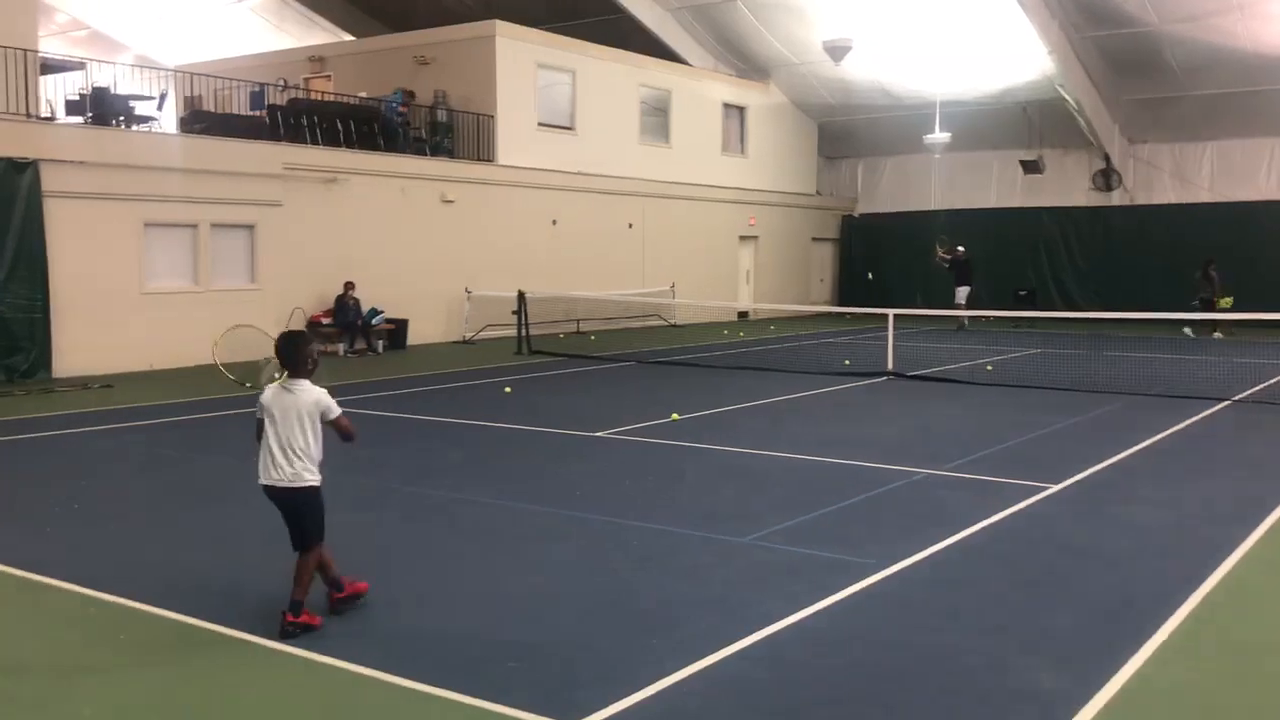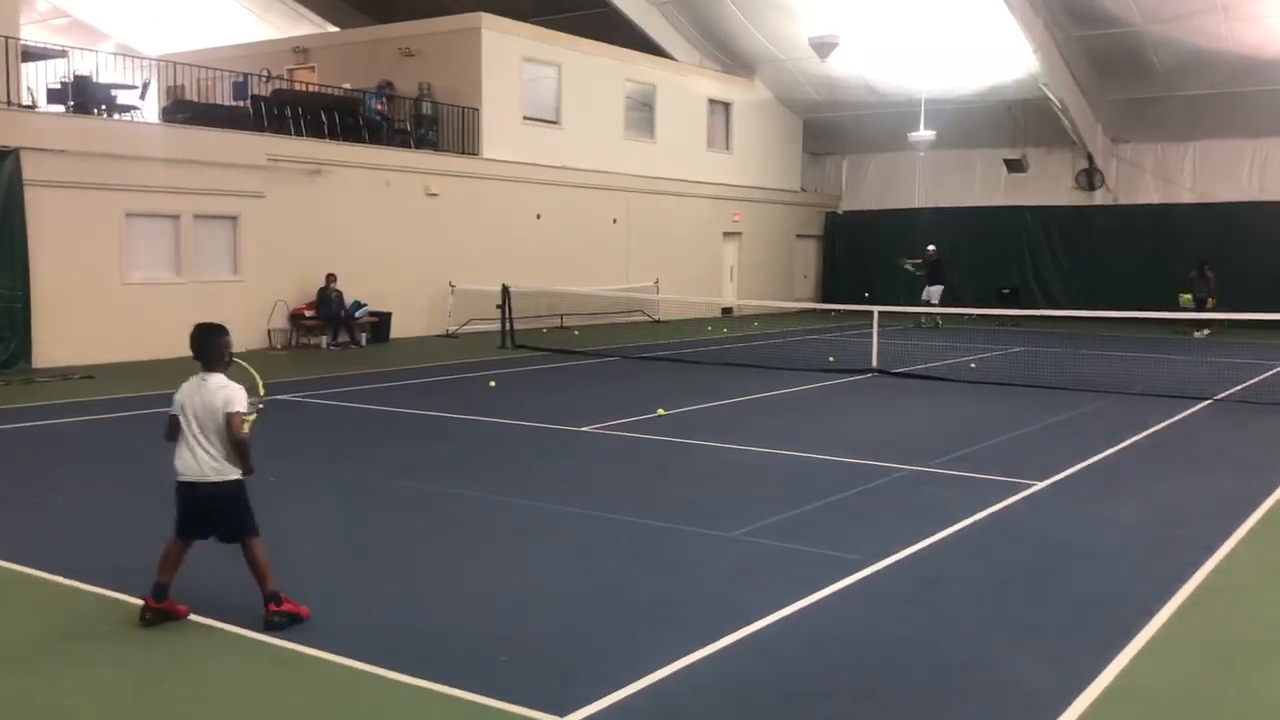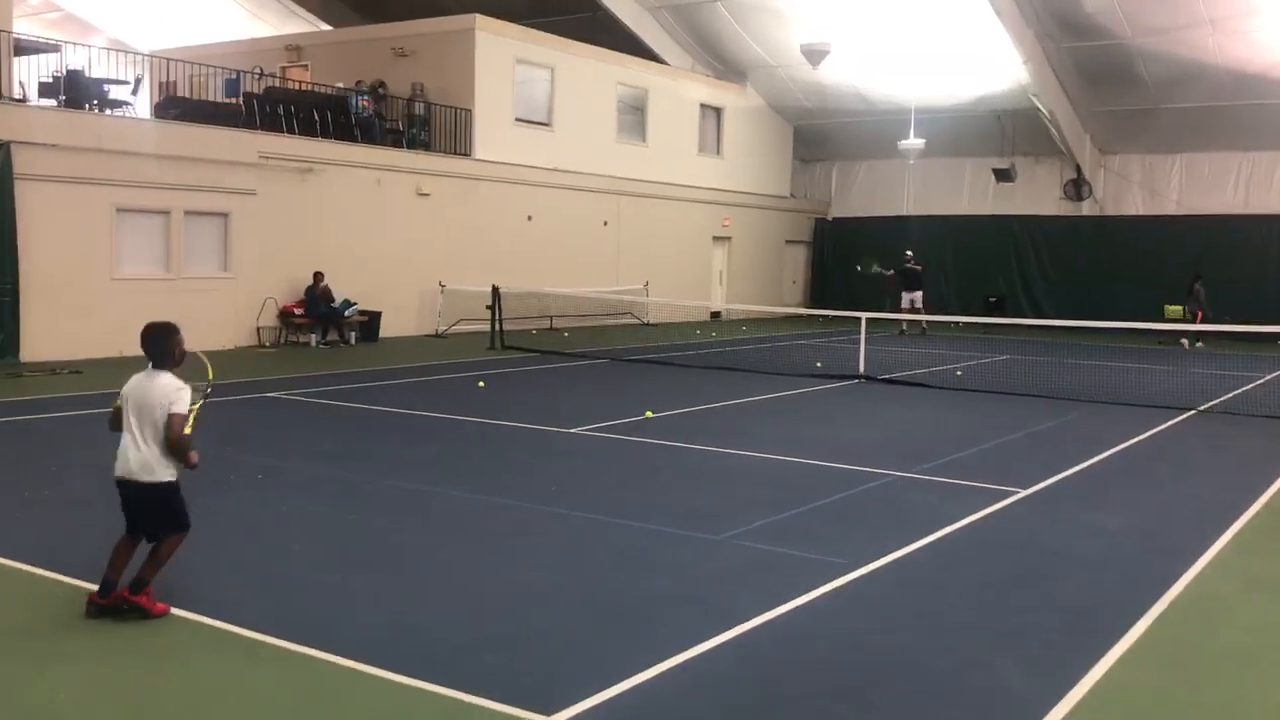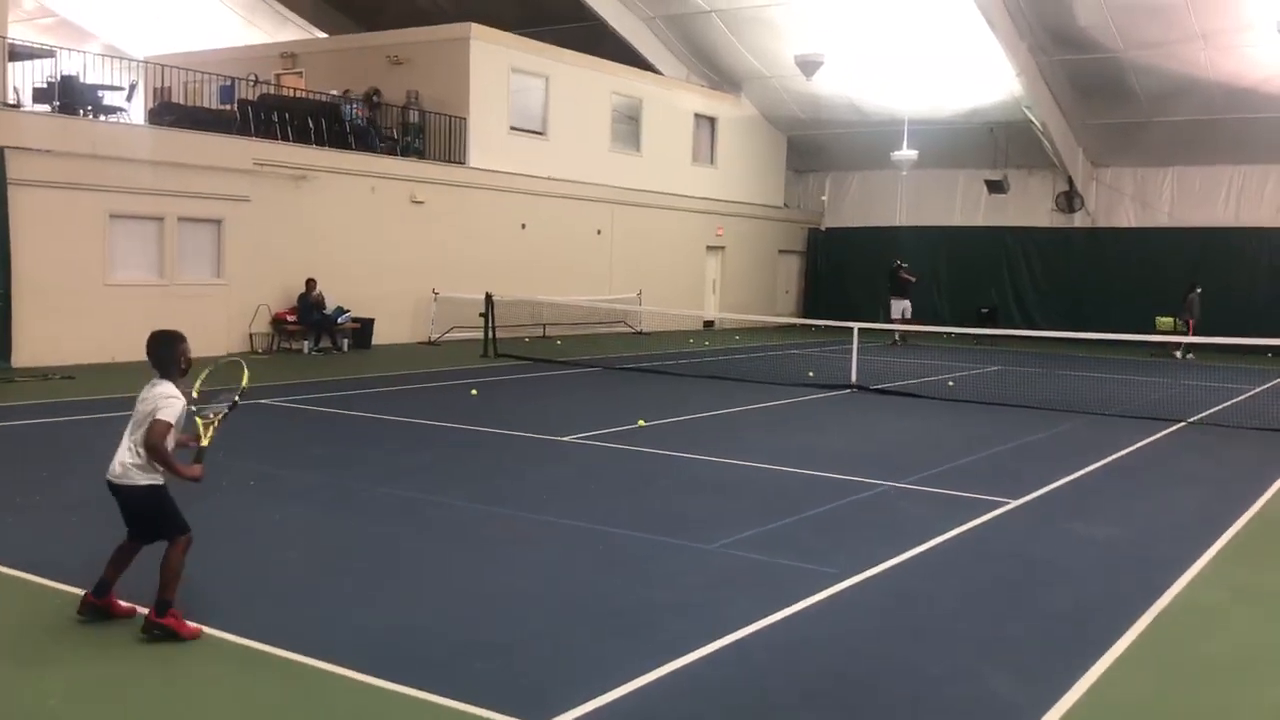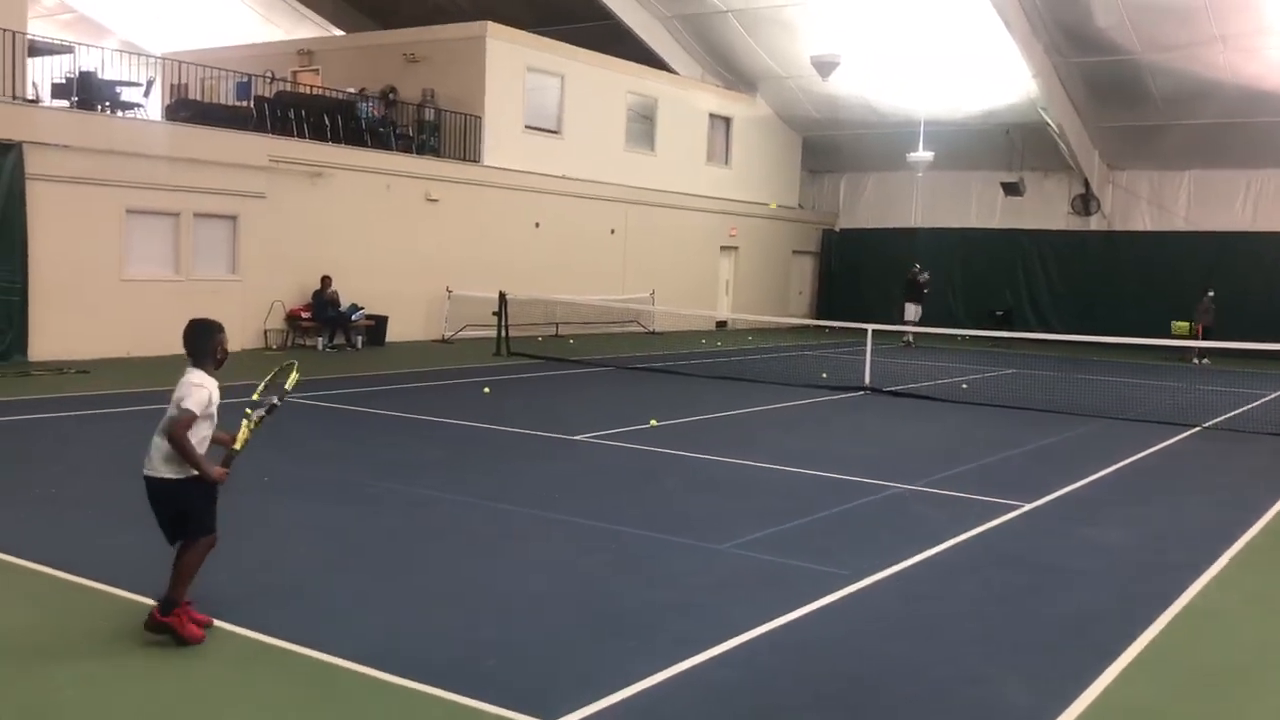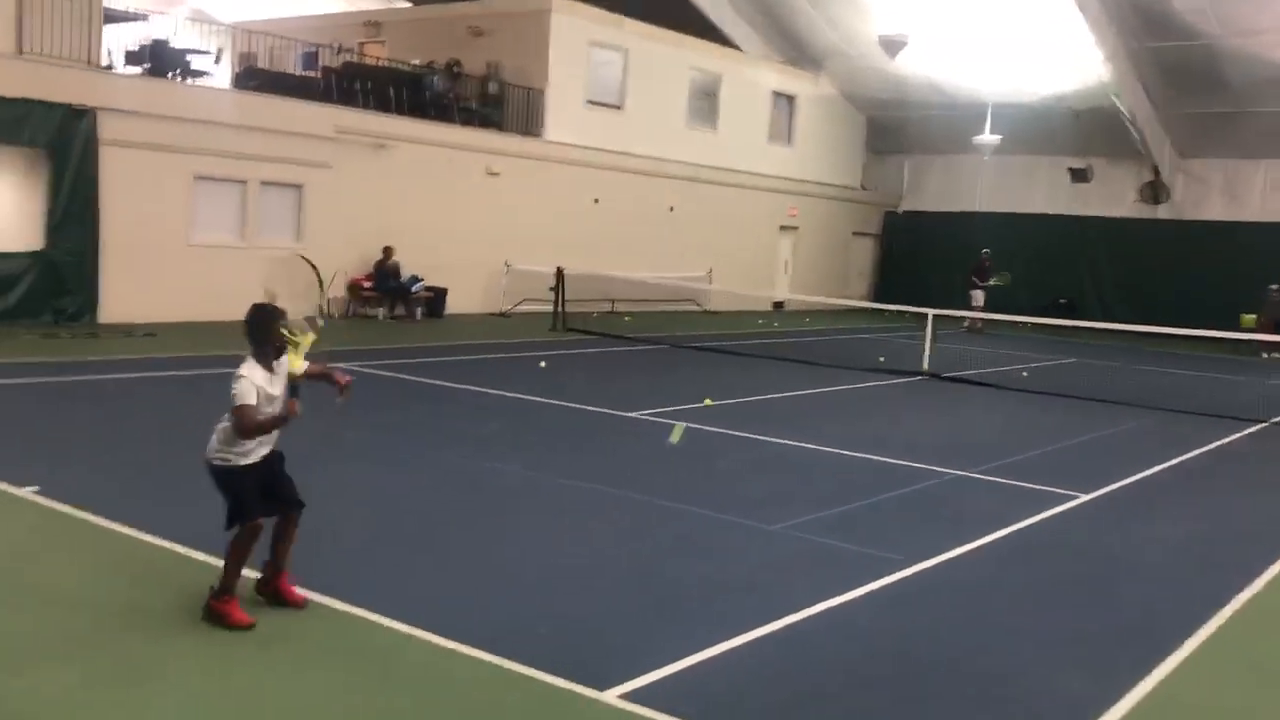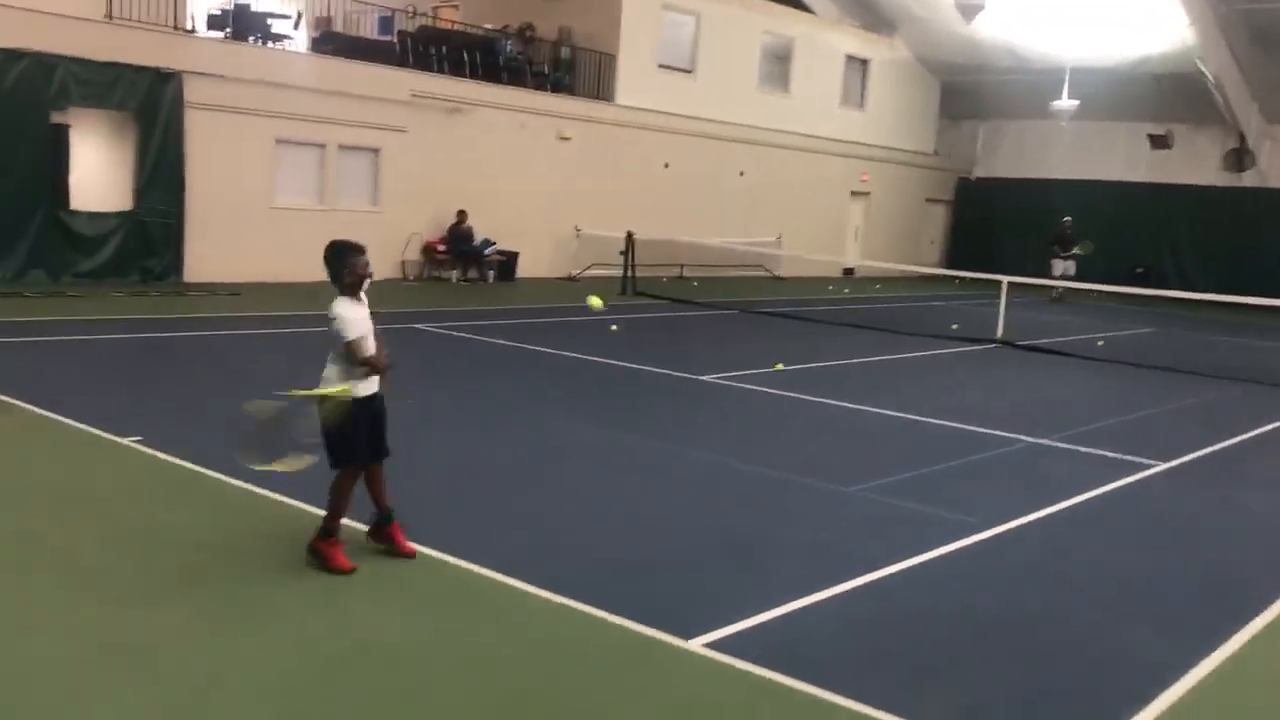
dt=0.4s
person 1, frame 1
left shoulder: (268, 395)
right shoulder: (317, 397)
left elbow: (260, 435)
right elbow: (348, 434)
right wrist: (328, 410)
left hip: (272, 481)
right hip: (300, 483)
left knee: (311, 537)
right knee: (310, 545)
left ankle: (338, 589)
right ankle: (295, 615)
person 1, frame 2
left shoulder: (184, 390)
right shoulder: (232, 391)
left elbow: (171, 433)
right elbow: (237, 435)
right wrist: (244, 463)
left hip: (188, 479)
right hip: (223, 478)
left knee: (183, 536)
right knee: (249, 538)
left ankle: (157, 601)
right ankle: (276, 604)
person 1, frame 3
left shoulder: (134, 382)
right shoulder: (178, 390)
left elbow: (115, 423)
right elbow: (174, 435)
right wrist: (188, 458)
left hip: (126, 472)
right hip: (156, 477)
left knee: (134, 533)
right knee: (176, 530)
left ankle: (105, 595)
right ankle: (137, 591)
person 1, frame 4
left shoulder: (152, 389)
right shoulder: (173, 398)
right elbow: (153, 443)
left wrist: (182, 439)
right wrist: (183, 471)
left hip: (121, 476)
right hip: (141, 481)
left knee: (138, 537)
right knee: (180, 537)
left ankle: (99, 597)
right ankle: (162, 615)
person 1, frame 5
left shoulder: (195, 380)
right shoulder: (201, 387)
right elbow: (175, 433)
left wrist: (219, 438)
right wrist: (205, 468)
left hip: (176, 473)
right hip: (172, 476)
left knee: (194, 537)
right knee: (204, 537)
left ankle: (175, 605)
right ankle: (168, 612)
person 1, frame 6
left shoulder: (282, 363)
right shoulder: (247, 378)
left elbow: (319, 371)
right elbow: (245, 427)
left wrist: (336, 377)
right wrist: (280, 417)
left hip: (262, 454)
right hip: (231, 461)
left knee: (291, 507)
right knee: (251, 523)
left ankle: (273, 579)
right ankle: (221, 599)
person 1, frame 7
left shoulder: (359, 299)
right shoulder: (345, 313)
right elbow: (369, 362)
left wrist: (377, 352)
left hip: (367, 394)
right hip: (343, 399)
left knee: (374, 459)
right knee: (352, 466)
left ankle: (385, 525)
right ankle: (326, 539)
